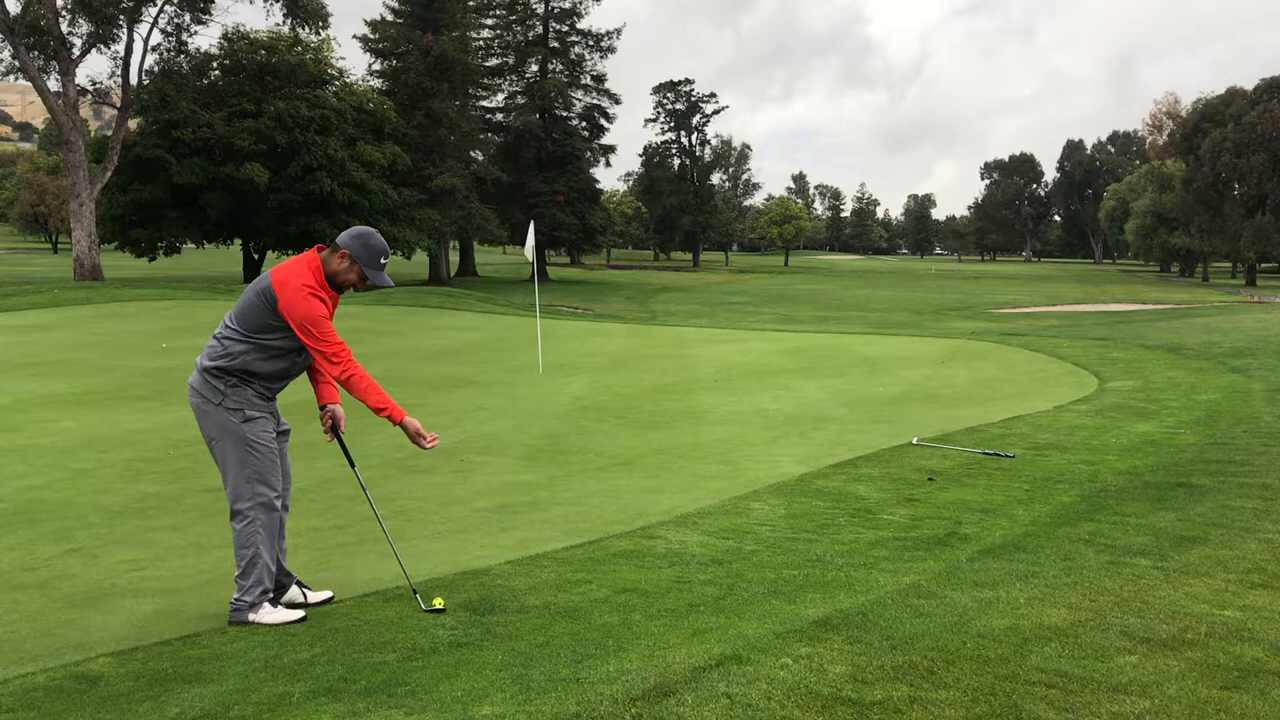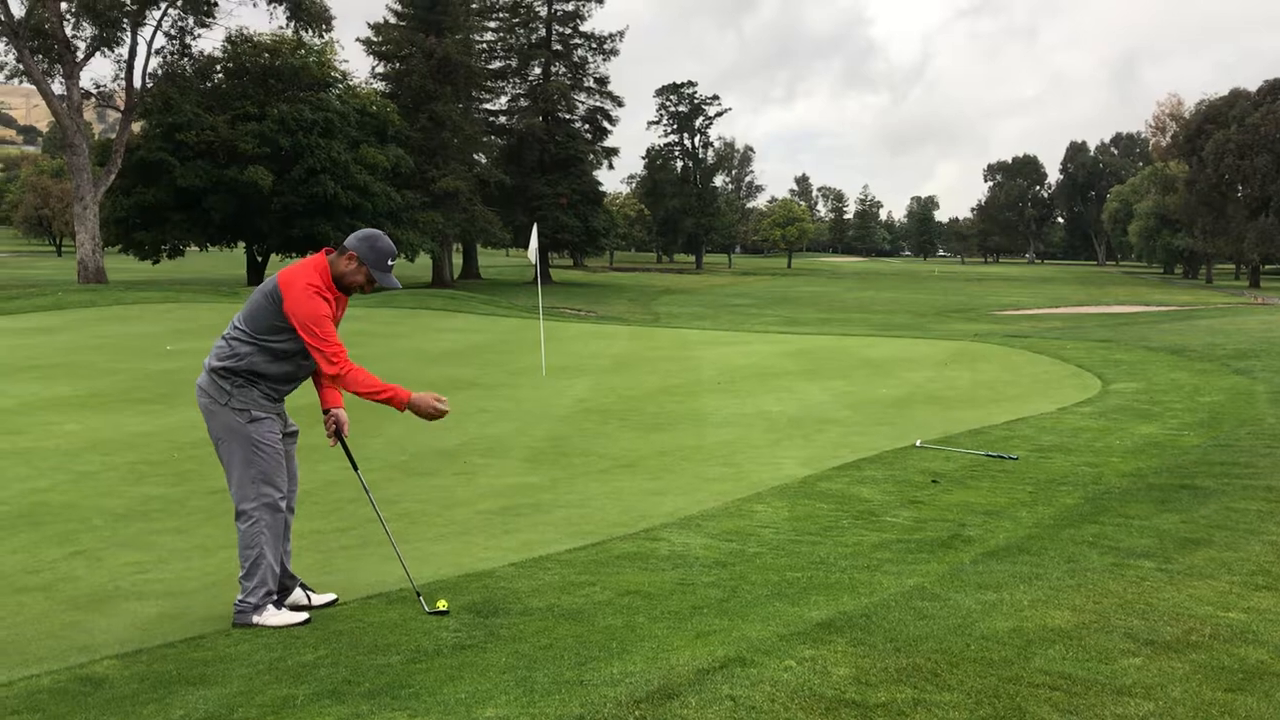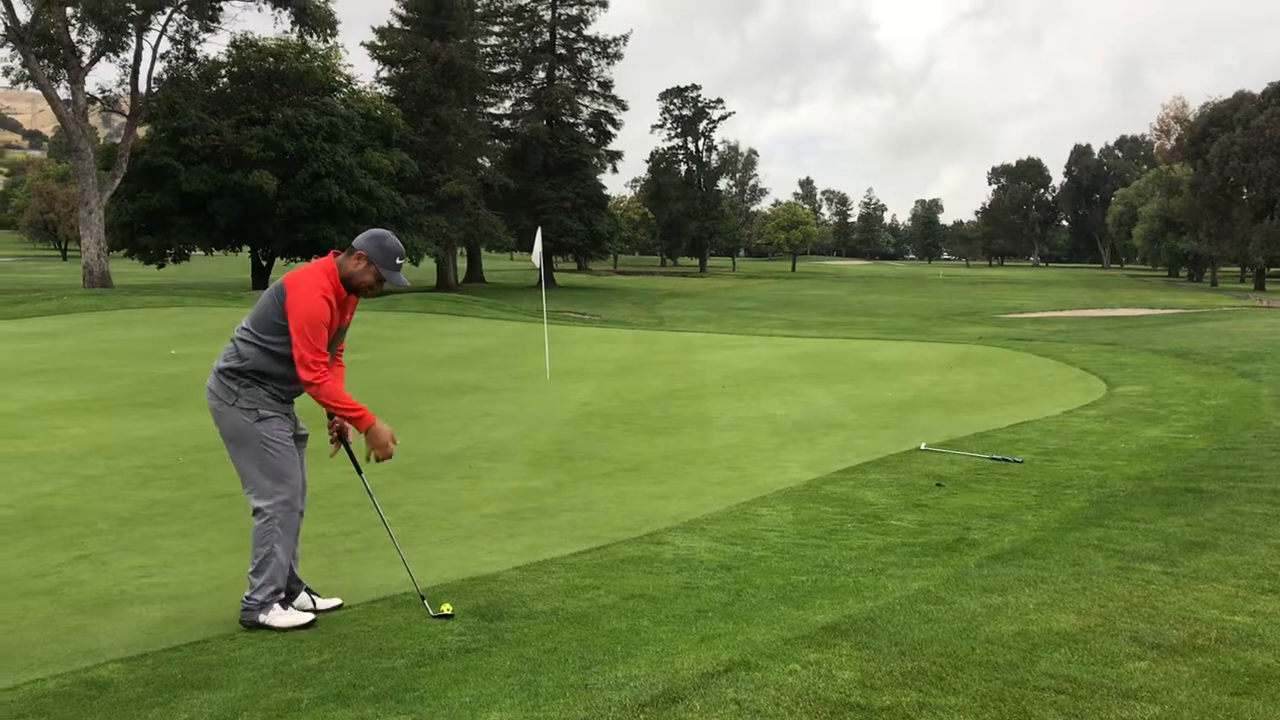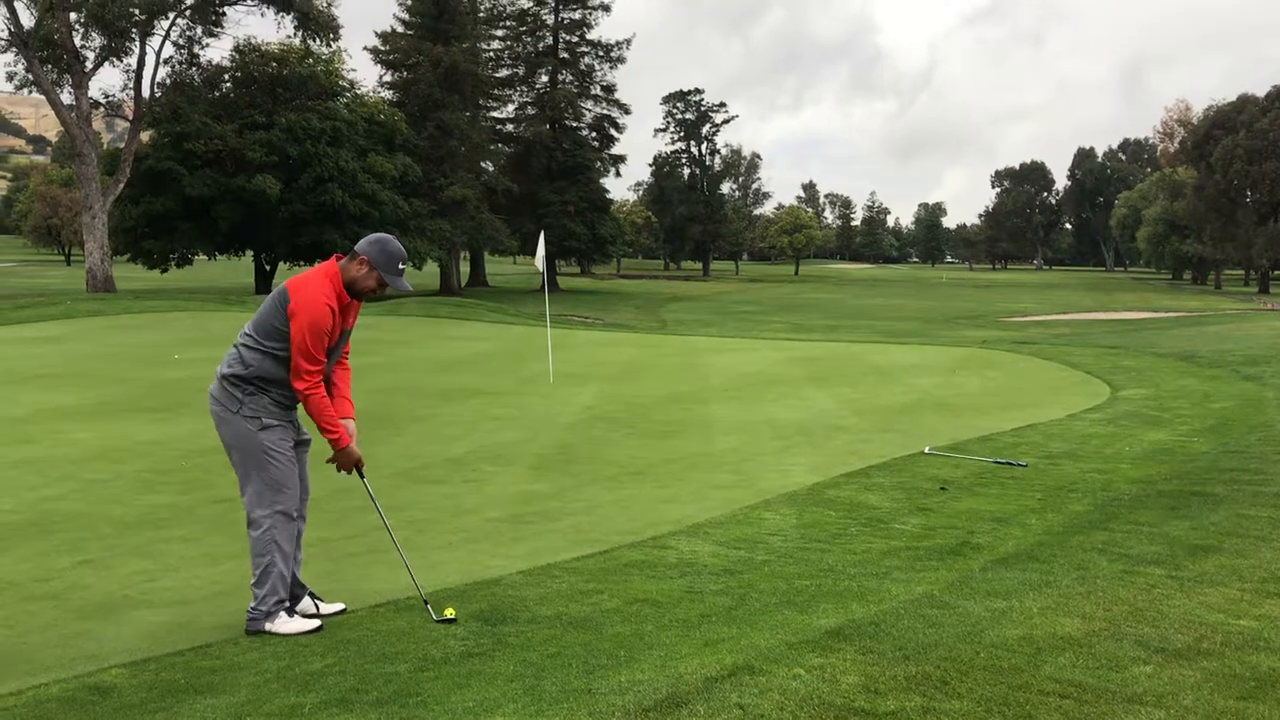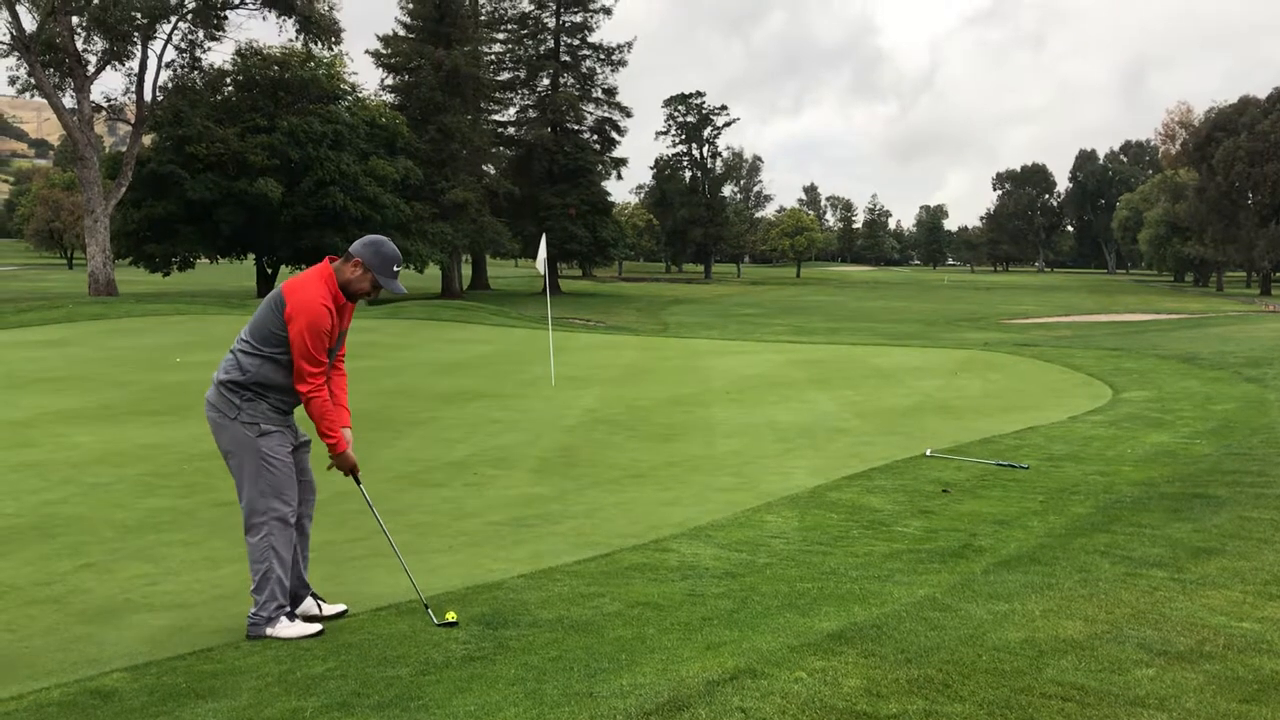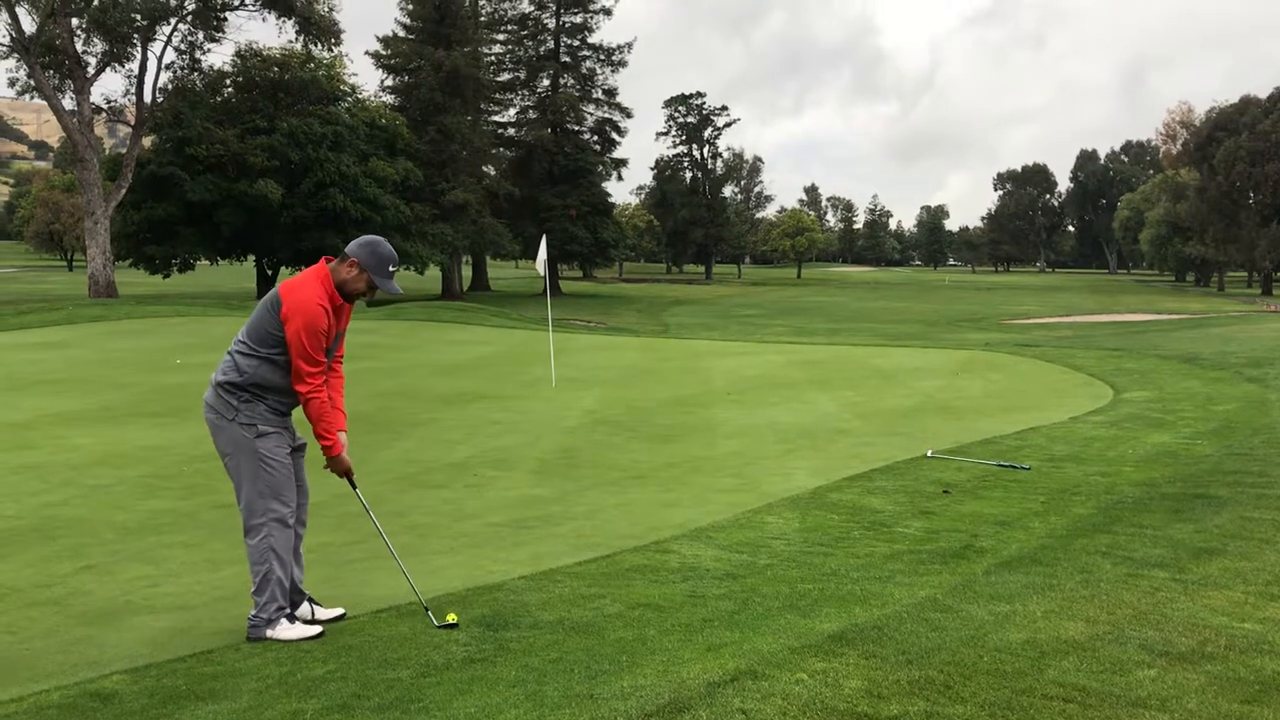
dt=0.2s
person 1, frame 1
left shoulder: (323, 281)
right shoulder: (300, 289)
left elbow: (320, 352)
right elbow: (341, 364)
left wrist: (328, 401)
right wrist: (402, 419)
left hip: (252, 394)
right hip: (227, 393)
left knee: (275, 491)
right knee: (257, 495)
left ankle: (276, 584)
right ankle: (251, 601)
person 1, frame 2
left shoulder: (335, 285)
right shoulder: (307, 290)
left elbow: (328, 358)
right elbow: (336, 367)
left wrist: (332, 406)
right wrist: (408, 399)
left hip: (262, 394)
right hip: (235, 394)
left knee: (282, 492)
right knee: (263, 497)
left ankle: (280, 585)
right ankle: (255, 603)
person 1, frame 3
left shoulder: (347, 290)
right shoulder: (313, 293)
left elbow: (332, 356)
right elbow: (314, 375)
left wrist: (342, 416)
right wrist: (368, 423)
left hip: (271, 397)
right hip: (244, 395)
left knee: (290, 494)
right knee: (277, 496)
left ankle: (285, 588)
right ankle: (261, 601)
person 1, frame 4
left shoulder: (348, 294)
right shoulder: (315, 299)
left elbow: (338, 359)
right elbow: (308, 383)
left wrist: (345, 419)
right wrist: (340, 442)
left hip: (274, 402)
right hip: (247, 402)
left knee: (293, 500)
right knee: (274, 504)
left ankle: (290, 593)
right ankle: (266, 611)
person 1, frame 5
left shoulder: (342, 294)
right shoulder: (312, 301)
left elbow: (335, 363)
right elbow: (310, 385)
left wrist: (343, 425)
right wrist: (337, 446)
left hip: (271, 407)
right hip: (244, 407)
left knee: (300, 500)
right knee: (272, 509)
left ankle: (294, 596)
right ankle: (267, 615)
person 1, frame 6
left shoulder: (340, 296)
right shoulder: (309, 302)
left elbow: (332, 366)
right elbow: (310, 386)
left wrist: (338, 429)
right wrist: (332, 448)
left hip: (270, 409)
right hip: (242, 409)
left knee: (292, 507)
right knee: (271, 512)
left ankle: (291, 601)
right ankle: (267, 617)
